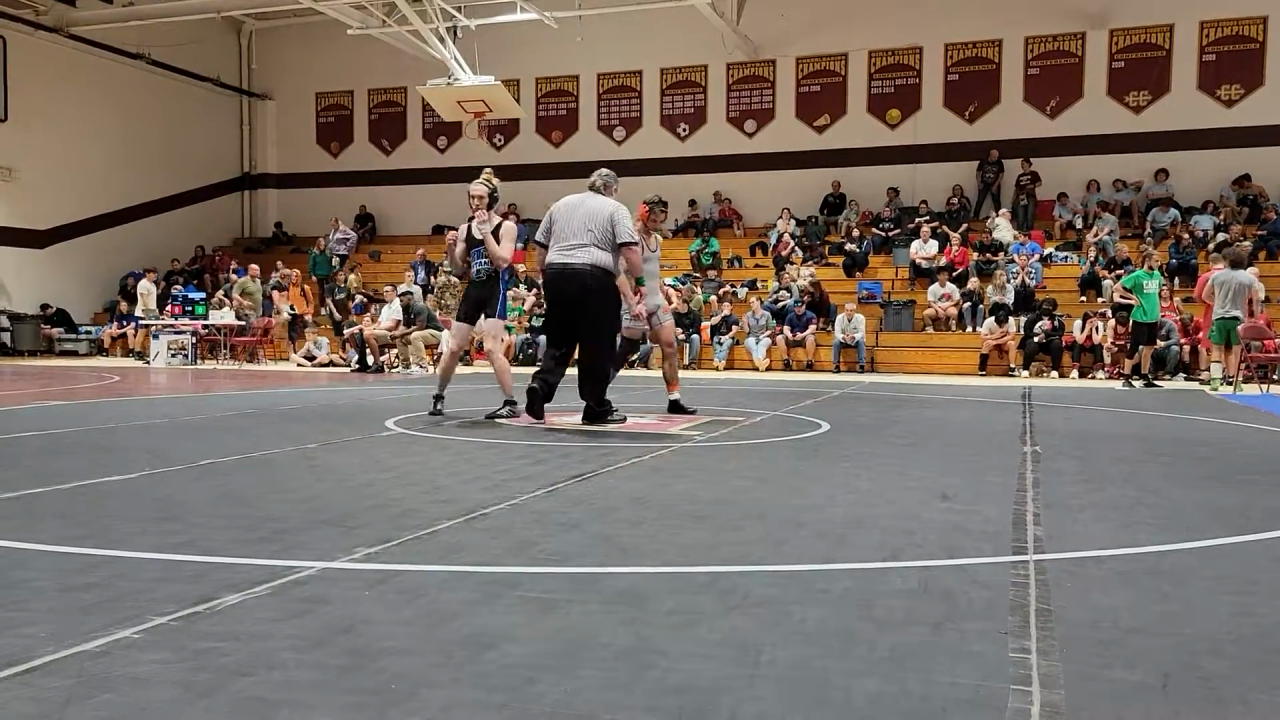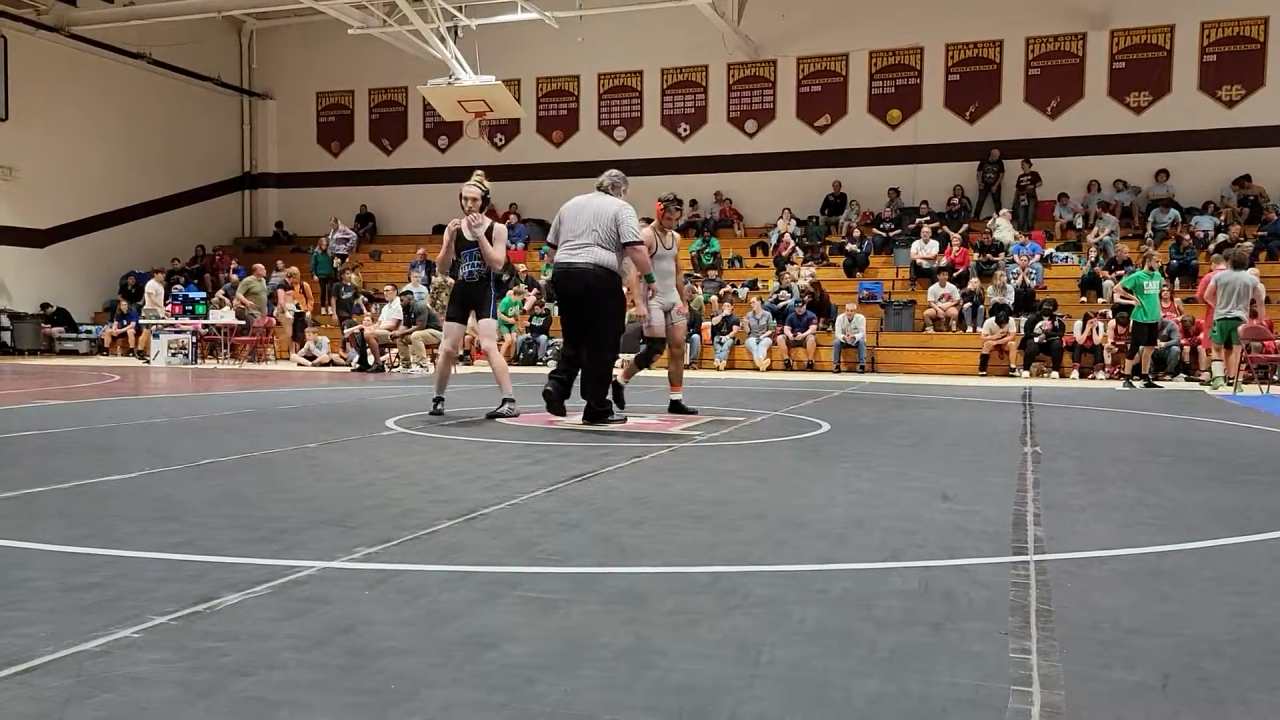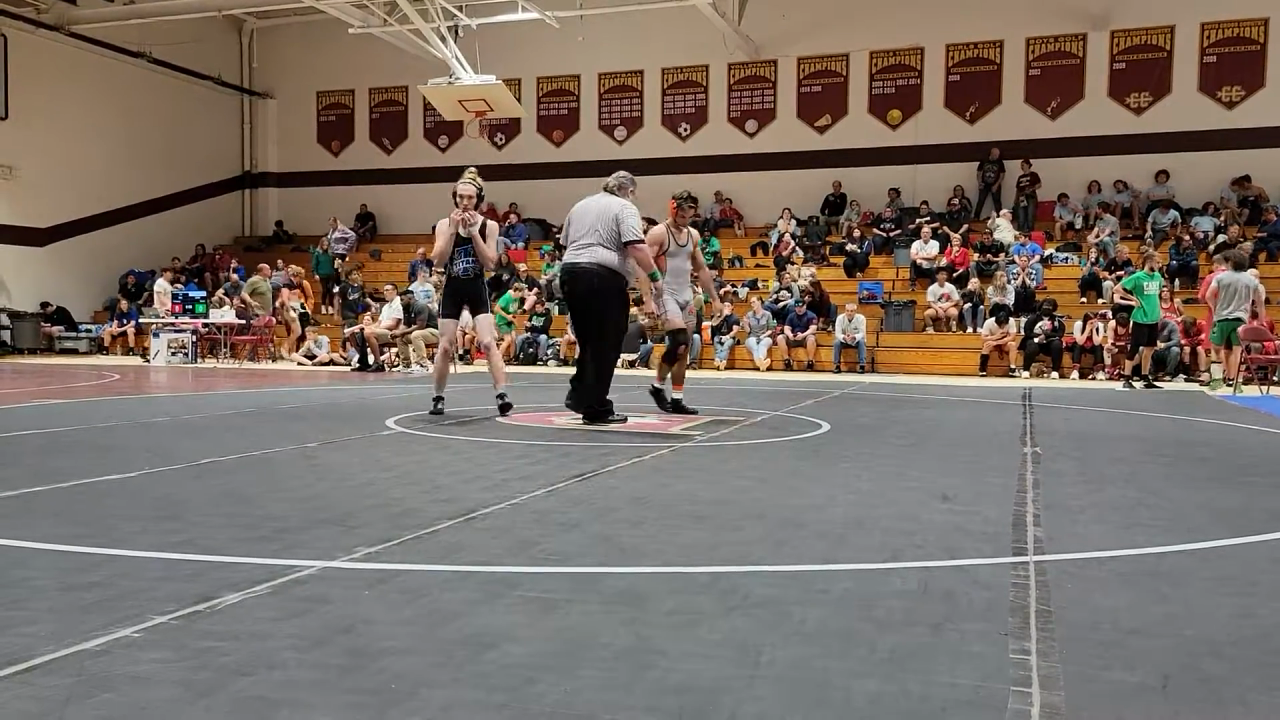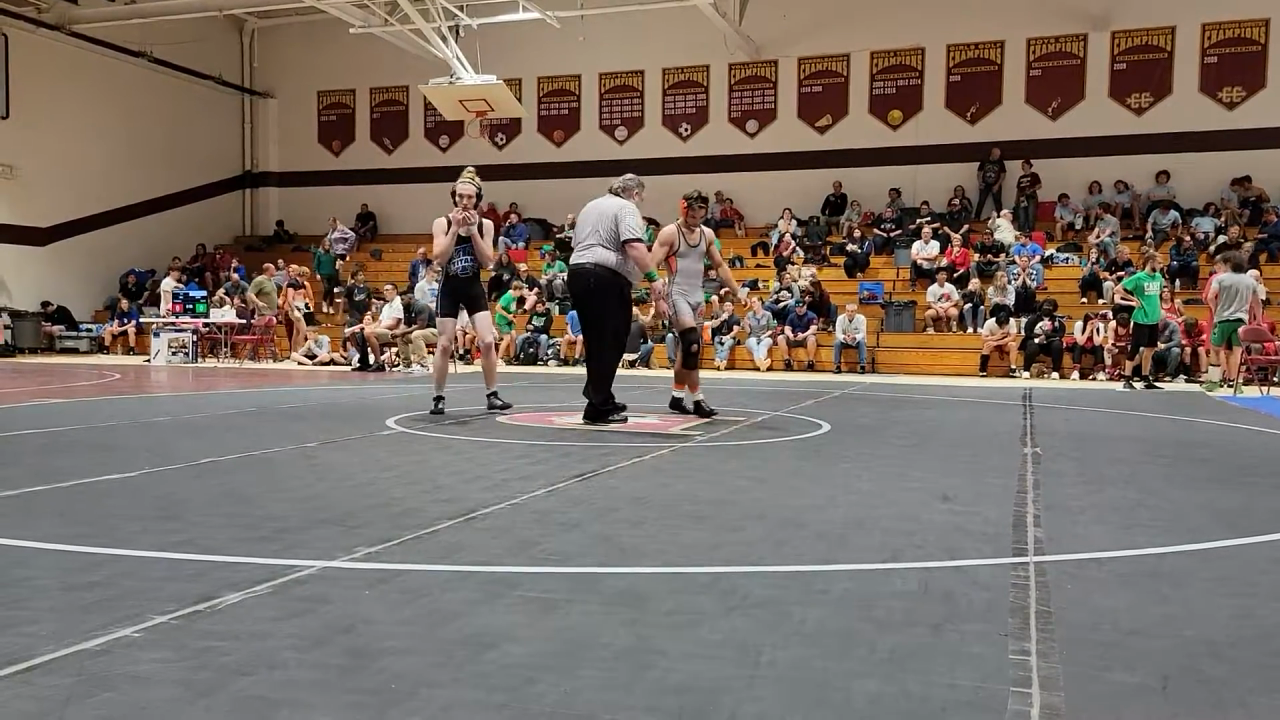
dt=0.1s
person 1, frame 1
left shoulder: (561, 204)
right shoulder: (615, 209)
left elbow: (540, 245)
right elbow: (630, 249)
left wrist: (549, 272)
right wrist: (639, 282)
left hip: (557, 278)
right hip: (593, 281)
left knee: (559, 343)
right knee: (599, 346)
left ankle: (540, 385)
right ankle: (597, 409)
person 1, frame 2
left shoulder: (570, 205)
right shoulder: (621, 208)
left elbow: (552, 246)
right elbow: (636, 248)
right wrist: (649, 278)
left hip: (564, 277)
right hip: (598, 280)
left knee: (575, 341)
right knee: (601, 345)
left ankle: (556, 385)
right ankle: (597, 409)
person 1, frame 3
left shoulder: (581, 206)
right shoulder: (624, 208)
left elbow: (565, 244)
right elbow: (637, 247)
right wrist: (654, 277)
left hip: (571, 276)
right hip: (603, 280)
left knee: (589, 341)
right knee: (605, 344)
left ankle: (579, 395)
right ankle: (596, 408)
person 1, frame 4
left shoulder: (590, 207)
right shoulder: (626, 209)
left elbow: (579, 245)
right elbow: (634, 246)
right wrist: (653, 278)
left hip: (578, 276)
right hip: (605, 280)
left knee: (597, 342)
right knee: (608, 344)
left ankle: (600, 400)
right ankle: (599, 408)
person 2, frame 1
left shoulder: (506, 227)
right shoulder: (466, 228)
left elbow: (503, 261)
right elbow: (459, 268)
left wrist: (486, 231)
right wrist: (453, 248)
left hip: (496, 292)
right hip: (472, 292)
left knee: (493, 348)
right knee: (453, 349)
left ankle: (510, 404)
right ankle: (438, 397)
person 2, frame 2
left shoulder: (497, 229)
right shoulder: (454, 228)
left elbow: (496, 265)
right elbow: (442, 266)
left wrist: (479, 234)
right wrist: (449, 243)
left hip: (485, 293)
right hip: (460, 293)
left knee: (489, 347)
right knee: (448, 350)
left ankle: (509, 402)
right ankle: (438, 399)
person 2, frame 3
left shoulder: (489, 226)
right shoulder: (444, 224)
left elbow: (489, 263)
right elbow: (437, 261)
left wrist: (474, 232)
right wrist: (454, 229)
left hip: (477, 289)
right hip: (452, 289)
left knee: (487, 342)
right knee: (446, 346)
left ankle: (502, 396)
right ankle: (438, 398)
person 2, frame 4
left shoulder: (486, 224)
right shoulder: (442, 223)
left elbow: (487, 262)
right elbow: (439, 259)
left wrist: (473, 230)
right wrist: (455, 229)
left hip: (474, 288)
right hip: (449, 288)
left knee: (487, 341)
right knee: (445, 344)
left ankle: (492, 395)
right ankle: (438, 398)
person 3, frame 1
left shoulder: (658, 239)
right elbow: (619, 273)
left wrist: (661, 297)
right wrist: (632, 301)
left hip: (657, 300)
right hip: (638, 302)
left knee: (670, 347)
right knee: (625, 352)
left ankle: (675, 399)
person 3, frame 2
left shoulder: (675, 237)
right shoulder: (645, 236)
right elbow: (632, 271)
left wrist: (683, 300)
right wrist: (639, 303)
left hip: (672, 298)
right hip: (652, 299)
left knee: (678, 348)
right knee: (654, 350)
left ankle: (676, 400)
right ankle: (620, 381)
person 3, frame 3
left shoulder: (693, 235)
right shoulder: (658, 233)
left elbow: (701, 268)
left wrist: (714, 298)
right wrist: (648, 300)
left hip: (687, 295)
right hip: (666, 295)
left knee: (683, 347)
right knee: (679, 344)
left ankle: (674, 397)
right ankle: (658, 386)
person 3, frame 4
left shoulder: (707, 234)
right shoulder: (669, 233)
left elbow: (720, 265)
right elbow: (652, 266)
left wrist: (736, 290)
left hip: (697, 296)
right hip: (677, 295)
left knee: (689, 348)
right knee: (691, 343)
left ankle: (678, 398)
right ankle: (696, 399)
